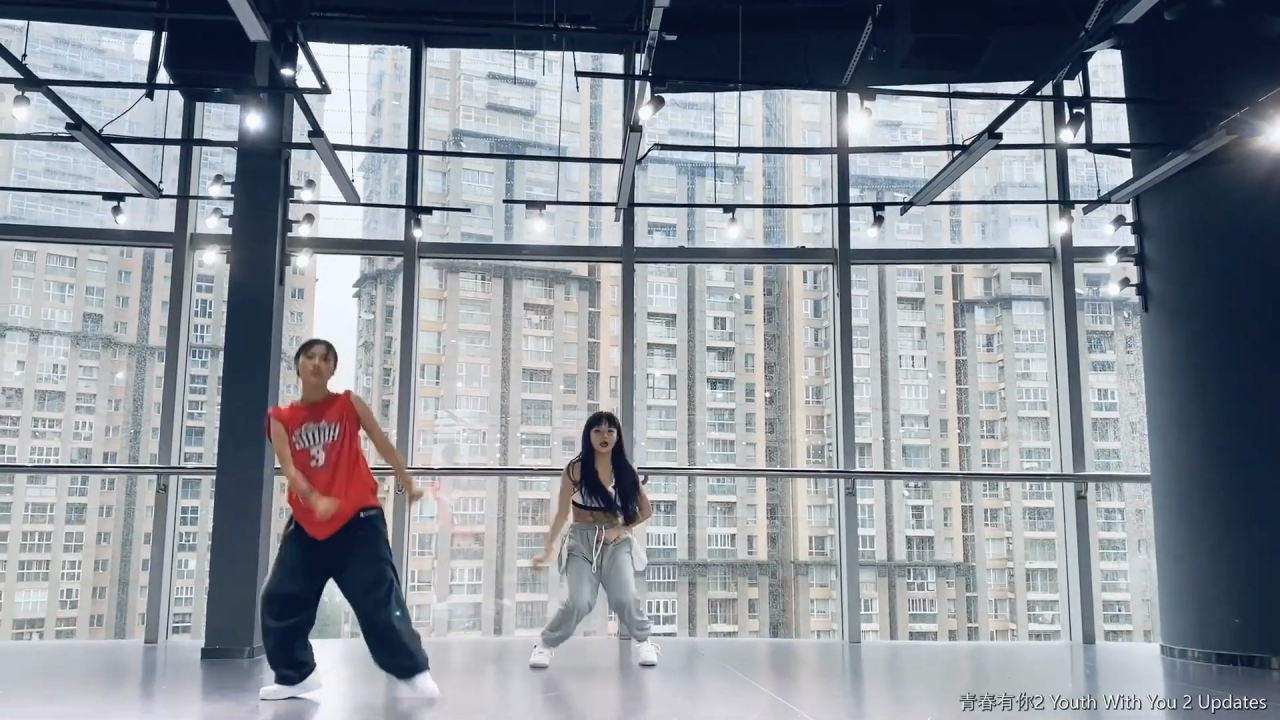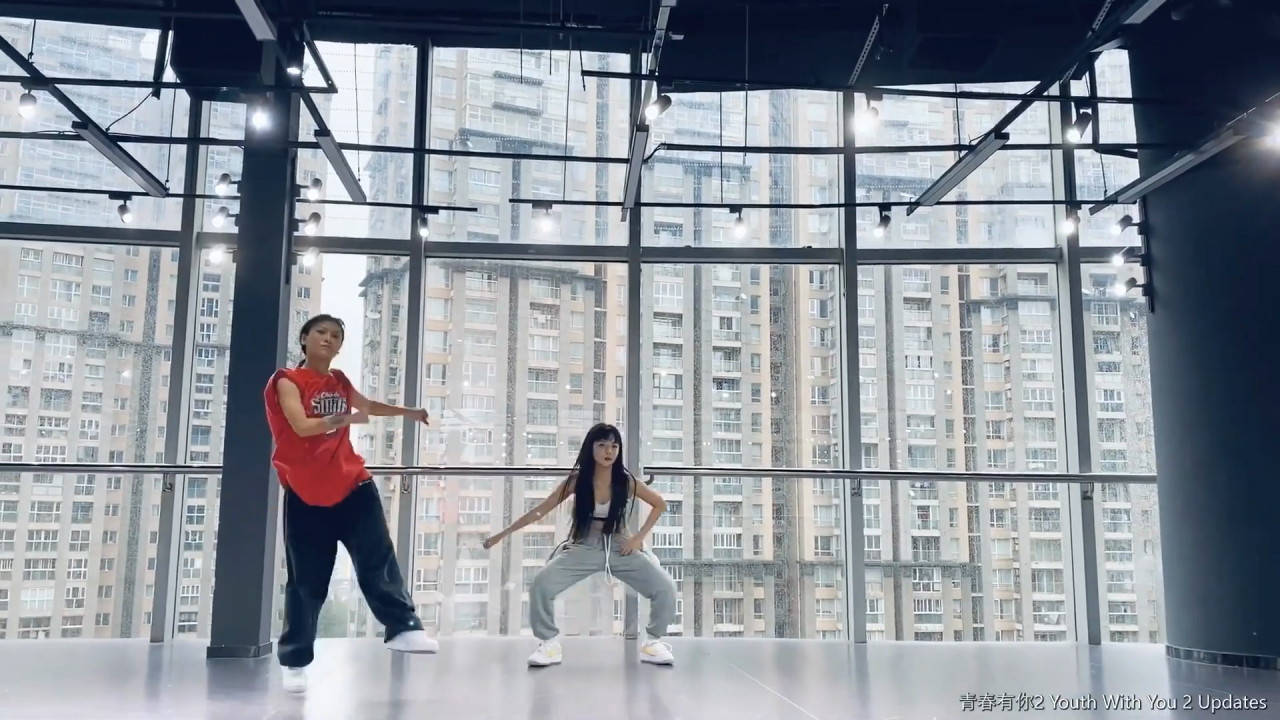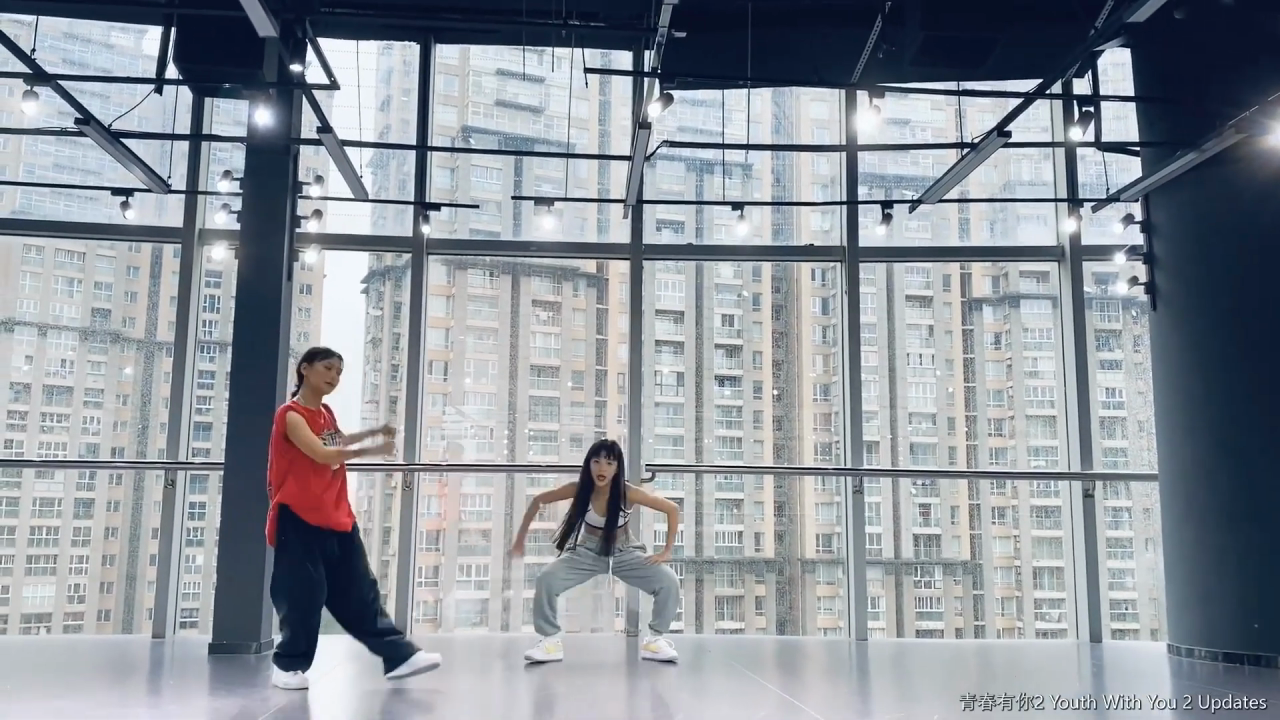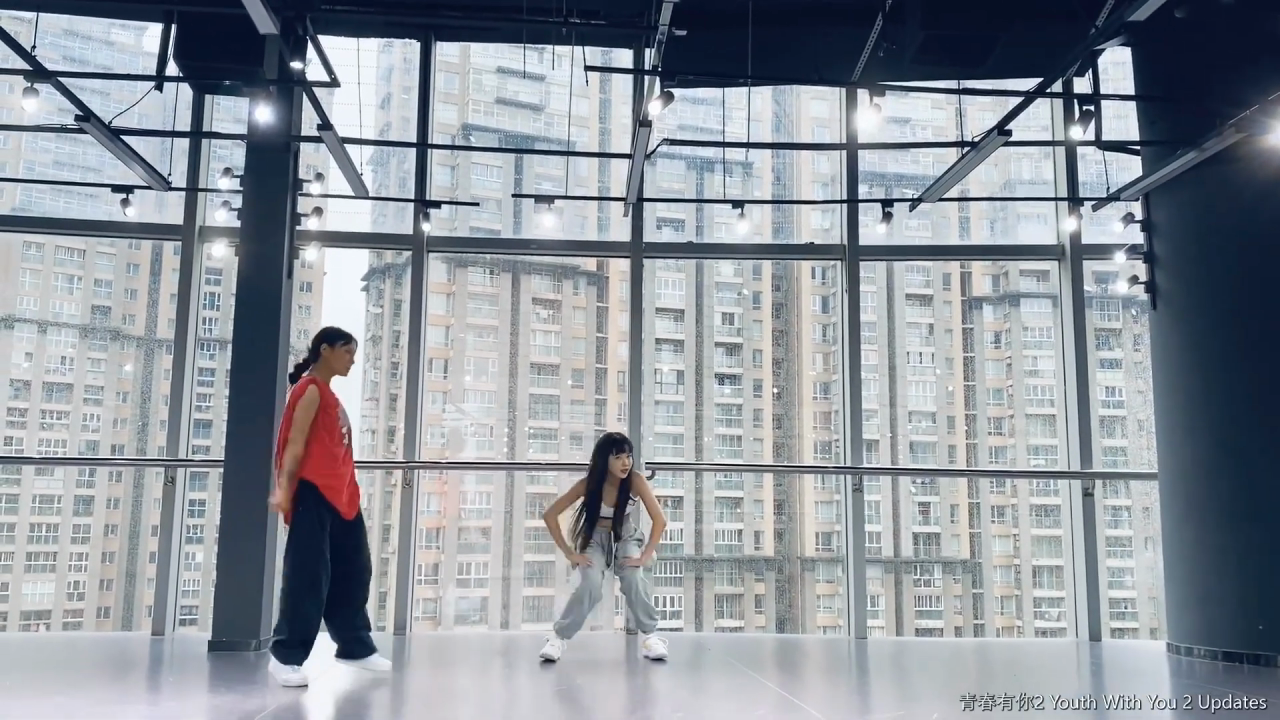
dt=0.2s
person 1, frame 1
left shoulder: (348, 403)
right shoulder: (281, 418)
left elbow: (380, 440)
right elbow: (289, 468)
left wrist: (405, 481)
right wrist: (315, 501)
left hip: (357, 515)
right hip: (308, 519)
left knee: (377, 594)
right knee: (282, 599)
left ankle: (413, 671)
right ankle: (295, 674)
person 1, frame 2
left shoulder: (339, 380)
right shoulder: (286, 382)
left elbow: (360, 406)
right elbow: (301, 426)
left wrist: (406, 412)
right wrist: (350, 417)
left hip: (350, 480)
right hip: (304, 488)
left knee: (375, 553)
right knee: (306, 576)
left ankle: (402, 627)
right ankle: (294, 661)
person 1, frame 3
left shoulder: (323, 412)
right shoulder: (291, 414)
right elbow: (319, 453)
left wrist: (371, 433)
right wrist: (371, 448)
left hip: (336, 515)
right hip: (299, 515)
left knee: (358, 589)
right knee: (304, 592)
left ankle: (400, 657)
right ankle: (289, 664)
person 1, frame 4
left shoulder: (324, 390)
right shoulder: (310, 388)
right elbow: (297, 442)
right wrist: (284, 488)
left hip: (340, 496)
right hip: (314, 494)
left knee: (355, 573)
right knee: (311, 576)
left ankle: (356, 648)
right ankle: (286, 656)
person 2, frame 1
left shoulder: (625, 470)
right shoulder: (576, 469)
left elbow: (645, 510)
right elbow: (563, 513)
left wrist: (619, 529)
right wrist: (548, 550)
left hip: (617, 541)
right hip: (582, 540)
left knee: (624, 598)
right knee: (579, 602)
left ankle: (643, 642)
right ankle: (546, 646)
person 2, frame 2
left shoulder: (627, 481)
right shoulder: (577, 480)
left elbow: (659, 504)
right elbow: (542, 509)
left wrist: (640, 537)
right wrist: (503, 534)
left hip: (620, 548)
right hip: (585, 546)
left knee: (665, 587)
right knee: (541, 585)
left ankle: (653, 642)
right ankle: (549, 645)
person 2, frame 3
left shoulder: (627, 493)
right shoulder: (578, 489)
left elbow: (672, 509)
right elbow: (536, 502)
left wrist: (667, 550)
right wrist: (520, 539)
left hip: (624, 551)
right hip: (588, 549)
left knee: (669, 583)
right knee: (547, 581)
left ankle: (656, 640)
right ankle: (550, 642)
person 2, frame 4
left shoulder: (635, 480)
right shoulder: (589, 483)
left elbow: (659, 519)
right elbow: (550, 514)
left wrist: (645, 556)
right wrist: (569, 552)
left hip: (625, 539)
right hip: (594, 540)
left knee: (633, 580)
right knee: (591, 588)
left ankle: (650, 636)
right ankle: (558, 639)
